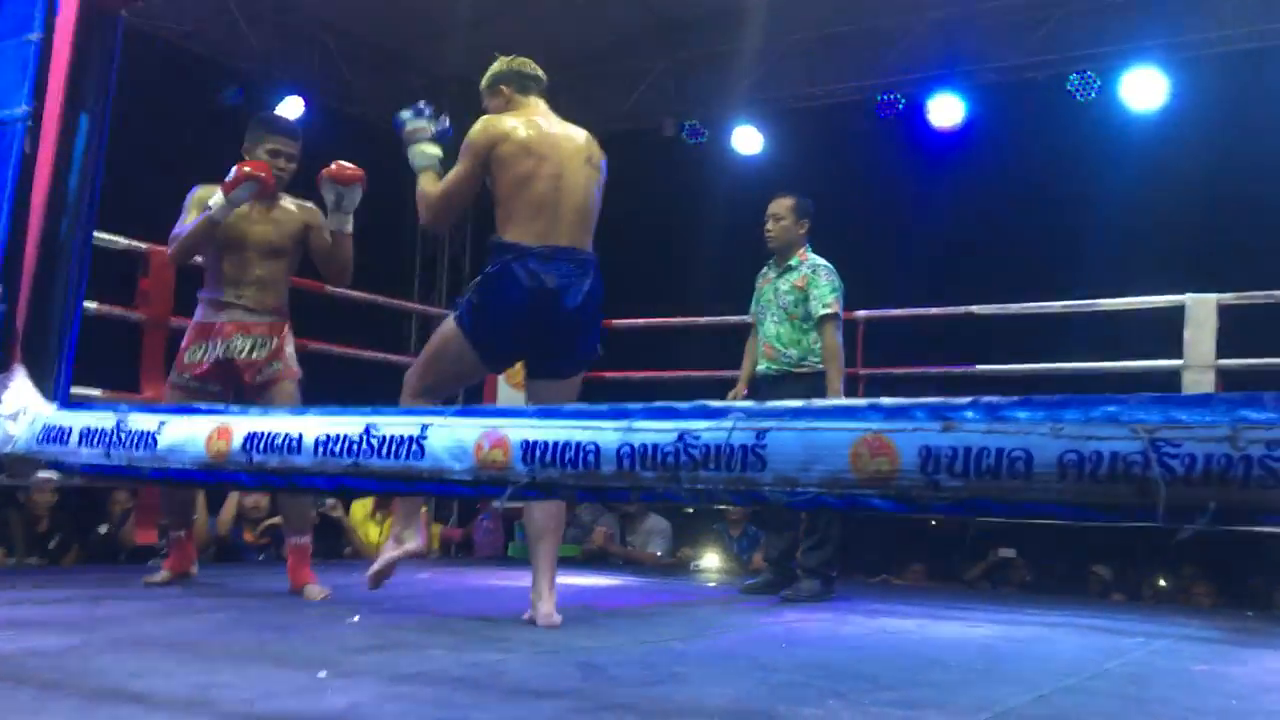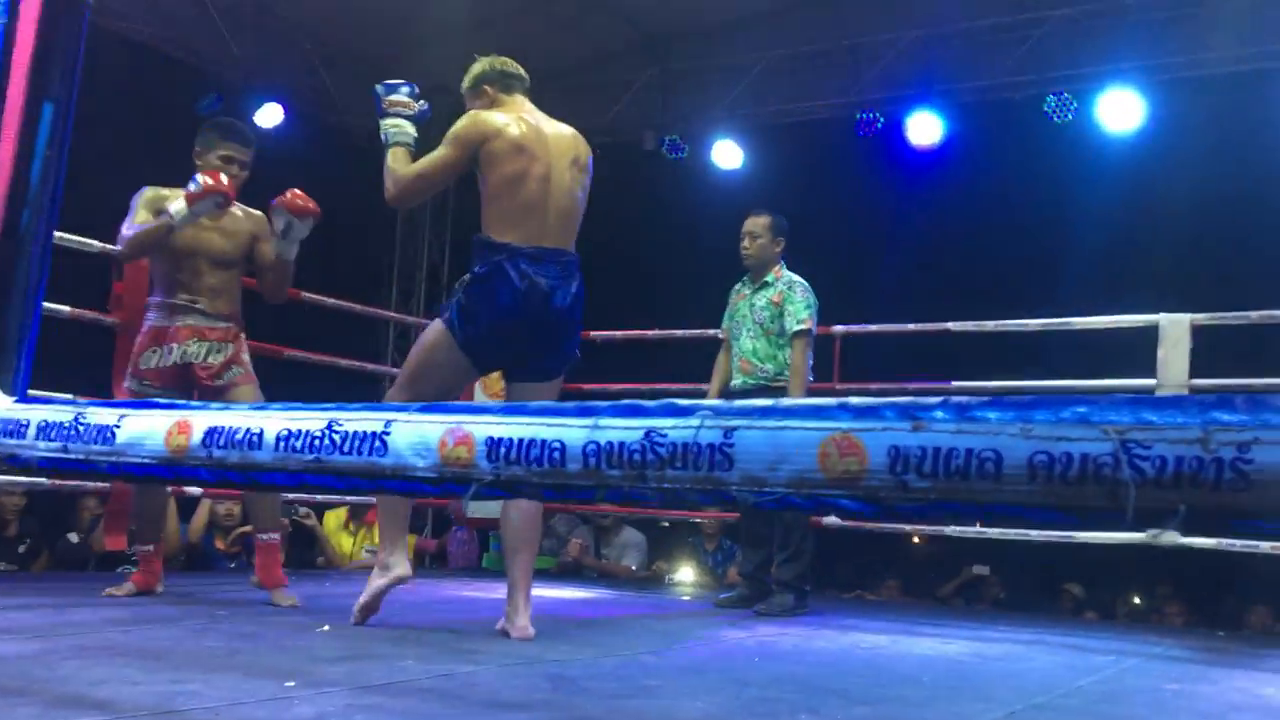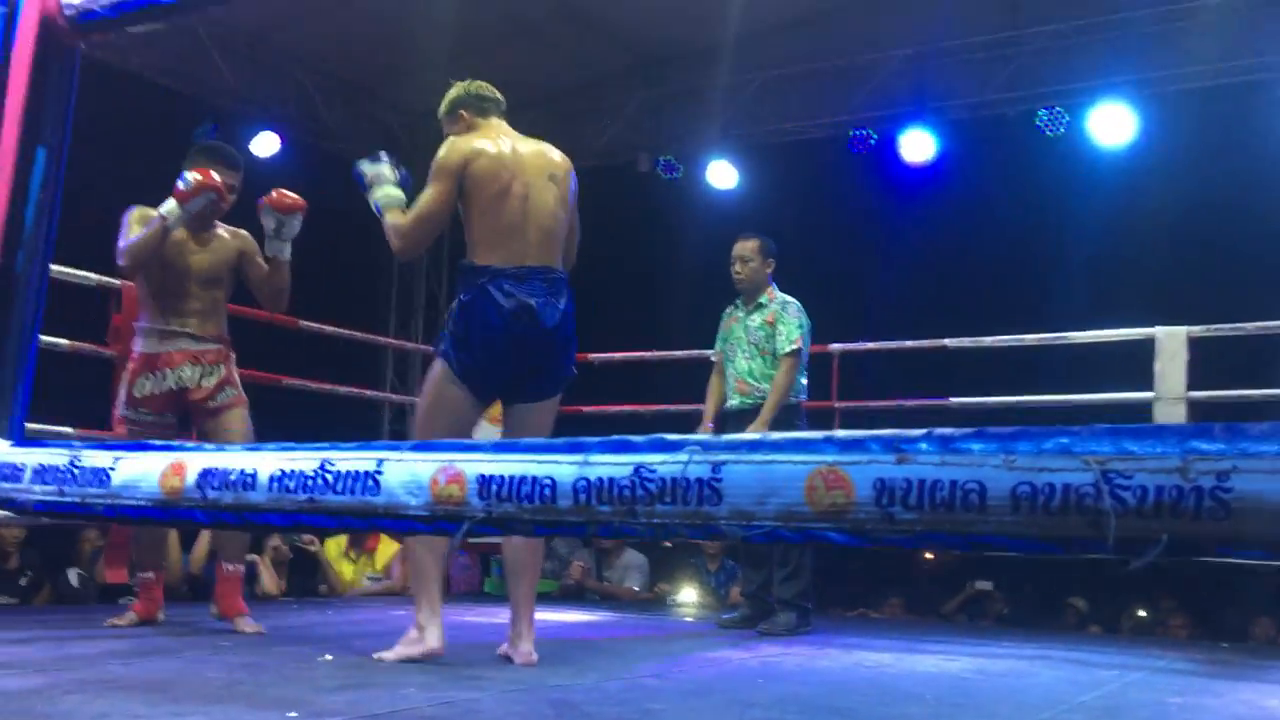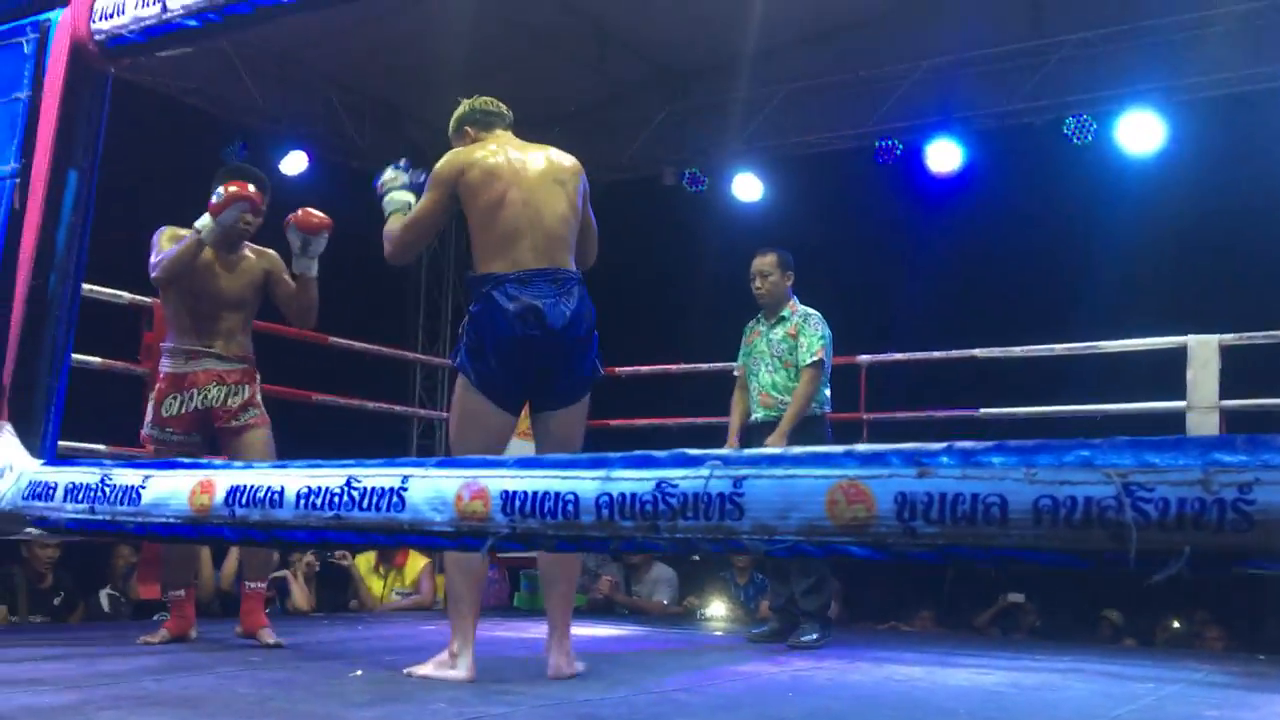
dt=0.2s
person 1, frame 1
left shoulder: (494, 130)
right shoulder: (591, 146)
left elbow: (433, 214)
left wrist: (422, 149)
left hip: (514, 284)
right hip: (579, 292)
left knee: (419, 387)
left ankle: (405, 528)
right ankle: (545, 597)
person 1, frame 2
left shoulder: (483, 126)
right shoulder: (579, 145)
left elbow: (399, 192)
left wrist: (396, 126)
left hip: (500, 285)
right hip: (562, 293)
left knee: (401, 405)
left ankle: (392, 553)
right ankle: (519, 610)
person 1, frame 3
left shoulder: (462, 151)
right shoulder: (560, 162)
left elbow: (406, 242)
left wrist: (383, 190)
left hip: (489, 309)
right hip: (553, 313)
left ankle: (427, 624)
right ankle: (522, 635)
person 1, frame 4
left shoulder: (462, 163)
right shoulder: (568, 165)
left elbow: (397, 248)
left wrist: (396, 194)
left hip: (501, 317)
right hip: (569, 315)
left ankle: (460, 651)
right ankle: (560, 646)
person 2, frame 1
left shoulder: (304, 214)
right shoulder: (207, 197)
left elbow: (340, 275)
right elbow: (177, 251)
left wrist: (342, 217)
right wrist: (223, 204)
left hip: (268, 338)
right hip: (210, 331)
left ankle: (301, 567)
right ankle: (180, 554)
person 2, frame 2
left shoulder: (253, 222)
right shoulder: (157, 198)
left elbow: (276, 293)
right elbow: (126, 250)
left wrist: (288, 244)
right wrist: (181, 212)
left hip: (223, 344)
right hip: (163, 337)
left ankle: (271, 569)
right ankle: (147, 570)
person 2, frame 3
left shoulder: (238, 241)
right shoulder: (144, 218)
left elbow: (275, 302)
right elbow: (128, 261)
left wrist: (280, 245)
right wrist: (175, 209)
left hip: (214, 366)
right hip: (154, 362)
left ankle: (231, 596)
right ankle: (148, 599)
person 2, frame 4
left shoulder: (265, 261)
right shoulder: (174, 238)
left elbow: (304, 319)
right elbow: (161, 275)
left wrist: (306, 262)
right wrist: (209, 224)
left hip: (238, 385)
right hip: (181, 383)
left ankle: (254, 613)
right ankle: (180, 616)
person 3, frame 1
left shoulder: (817, 271)
right shoulder: (765, 275)
left elbow: (830, 334)
left wrist: (835, 392)
right wrist: (742, 383)
left hip: (805, 385)
right hip: (769, 386)
left ankle: (818, 574)
right ankle: (780, 568)
person 3, frame 2
left shoulder: (793, 289)
right shoulder: (738, 291)
left elbow: (800, 350)
right elbow: (727, 349)
left wrist: (796, 403)
right wrist: (712, 398)
left hip: (776, 399)
right hip: (742, 400)
left ankle: (791, 588)
right ankle: (754, 582)
person 3, frame 3
left shoulder: (786, 309)
right shoulder: (730, 315)
left elbow: (788, 370)
right elbow: (719, 372)
left wrist: (763, 423)
right wrist: (708, 423)
left hip: (775, 421)
right hip: (736, 422)
left ankle: (793, 607)
right ankle: (756, 602)
person 3, frame 4
left shoulder: (808, 321)
right shoulder: (751, 330)
left elbow: (810, 381)
right elbow: (742, 388)
left wrist: (782, 433)
right wrist: (734, 439)
left hip: (800, 432)
right hip: (761, 435)
left ankle: (814, 618)
right ankle: (784, 616)
